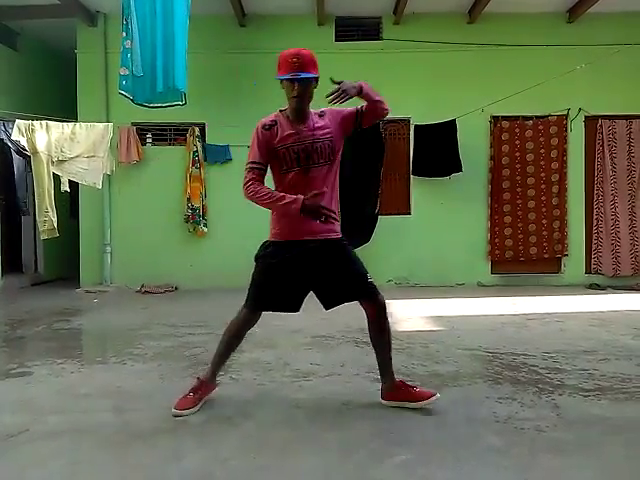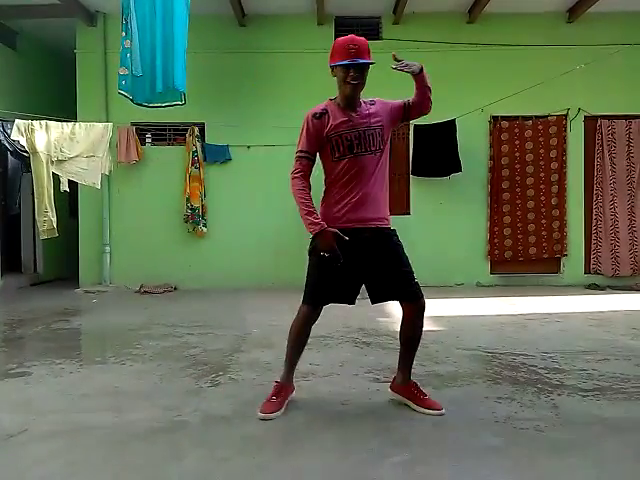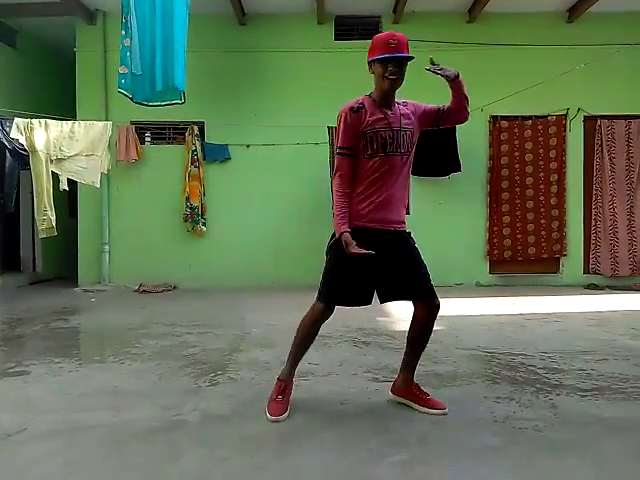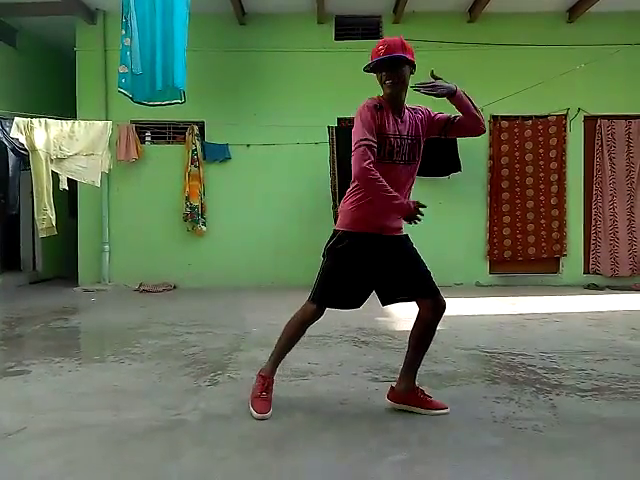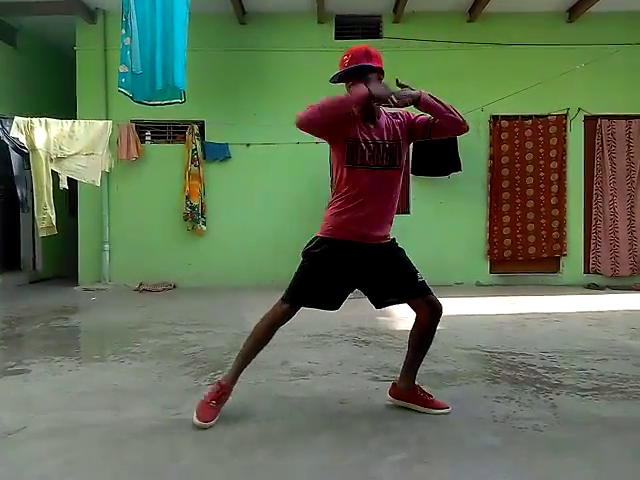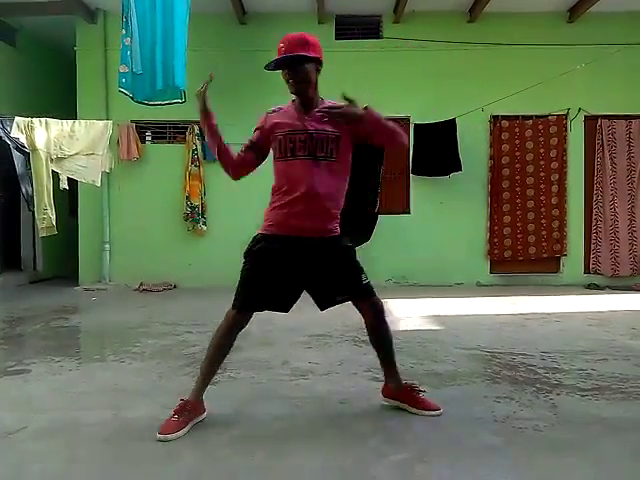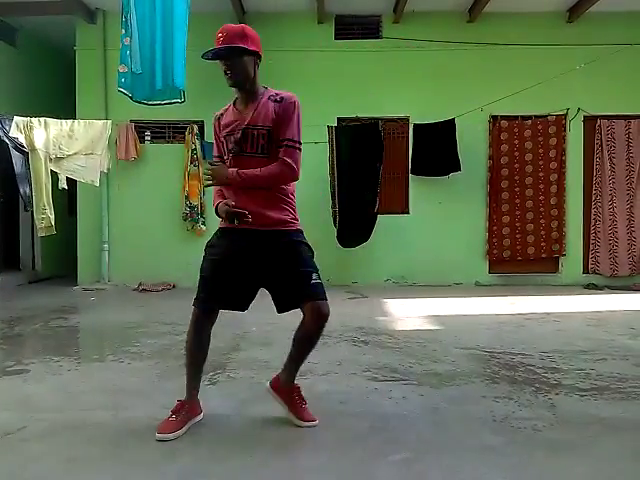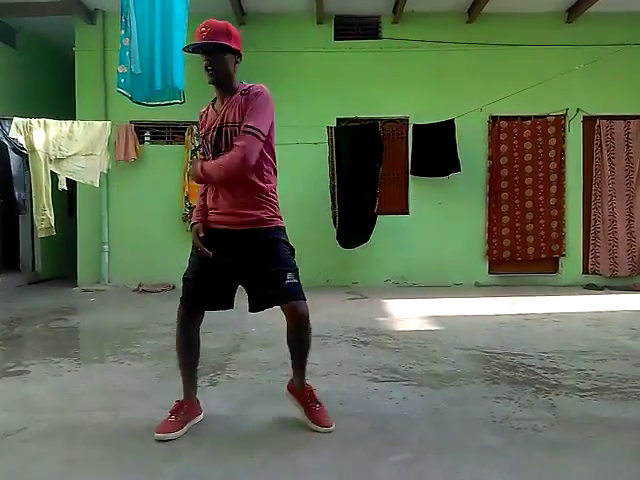
dt=0.2s
person 1, frame 1
left shoulder: (335, 120)
right shoulder: (267, 129)
left elbow: (381, 111)
right elbow: (252, 186)
left wrist: (361, 89)
right wrist: (298, 204)
left hip: (329, 240)
right hip: (286, 242)
left knee: (375, 304)
right knee: (249, 314)
left ankle: (390, 384)
right ankle: (208, 380)
person 1, frame 2
left shoulder: (384, 110)
right shoulder: (318, 117)
left elbow: (423, 105)
right elbow: (298, 176)
left wrist: (420, 76)
right wrist: (317, 228)
left hip: (379, 230)
right hip: (336, 231)
left knee: (415, 304)
right knee: (311, 308)
left ankle: (403, 381)
right ankle: (285, 383)
person 1, frame 3
left shoulder: (413, 113)
right shoulder: (355, 111)
left elbow: (459, 114)
right elbow: (340, 174)
left wrist: (455, 81)
right wrist: (345, 232)
left hip: (395, 231)
right hip: (357, 229)
left knee: (428, 304)
right knee: (324, 306)
left ankle: (405, 382)
right ankle: (284, 380)
person 1, frame 4
left shoulder: (422, 118)
right shoulder: (370, 110)
left elbow: (478, 128)
right elbow: (361, 164)
left wrist: (455, 93)
right wrist: (401, 203)
left hip: (394, 237)
right hip: (355, 234)
left knee: (434, 306)
right knee: (315, 307)
left ankle: (405, 388)
right ankle: (265, 377)
person 1, frame 5
left shoulder: (403, 123)
right shoulder: (341, 119)
left elbow: (457, 126)
right elbow: (304, 120)
left wrist: (421, 98)
right wrist: (362, 94)
left hip: (380, 244)
right hip: (335, 241)
left knee: (430, 307)
right knee: (283, 310)
left ankle: (405, 386)
right ankle: (225, 385)
person 1, frame 6
left shoulder: (346, 115)
right shoulder: (274, 119)
left elbow: (400, 143)
right elbow: (237, 168)
left wrist: (367, 116)
right wrist: (208, 121)
left hip: (326, 239)
right hip: (276, 238)
left knee: (373, 308)
right knee: (237, 316)
left ankle: (394, 385)
right ankle: (194, 399)
person 1, frame 7
left shoulder: (284, 103)
right shoulder: (222, 118)
left elbow: (289, 168)
left wrist: (233, 176)
right wrist: (225, 204)
left hip: (281, 232)
right hip: (234, 231)
left knee: (317, 311)
right knee: (202, 313)
left ankle: (285, 382)
right ankle: (190, 402)
person 1, frame 8
left shoulder: (256, 96)
right shoulder: (208, 113)
left elbow: (246, 157)
left wrist: (203, 169)
right wrist: (200, 219)
left hip: (261, 229)
right hip: (217, 232)
left knee: (297, 310)
right knee: (188, 314)
left ankle: (300, 386)
right ankle: (189, 402)
